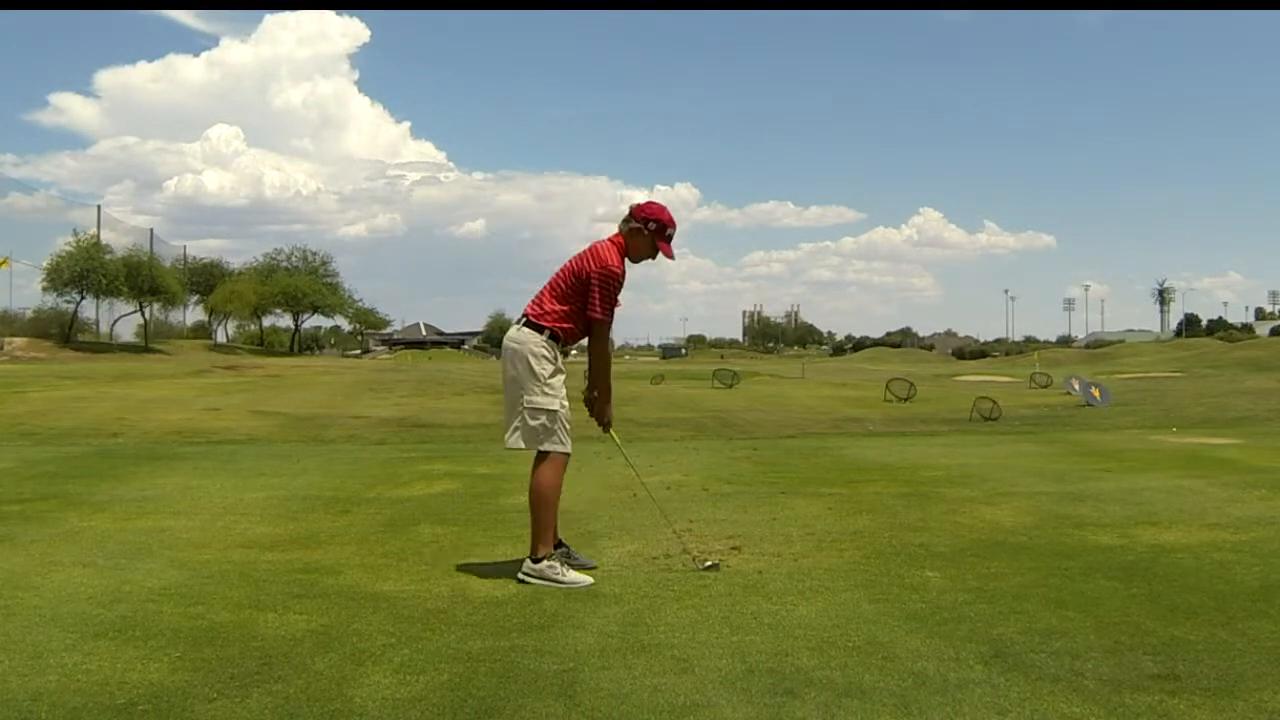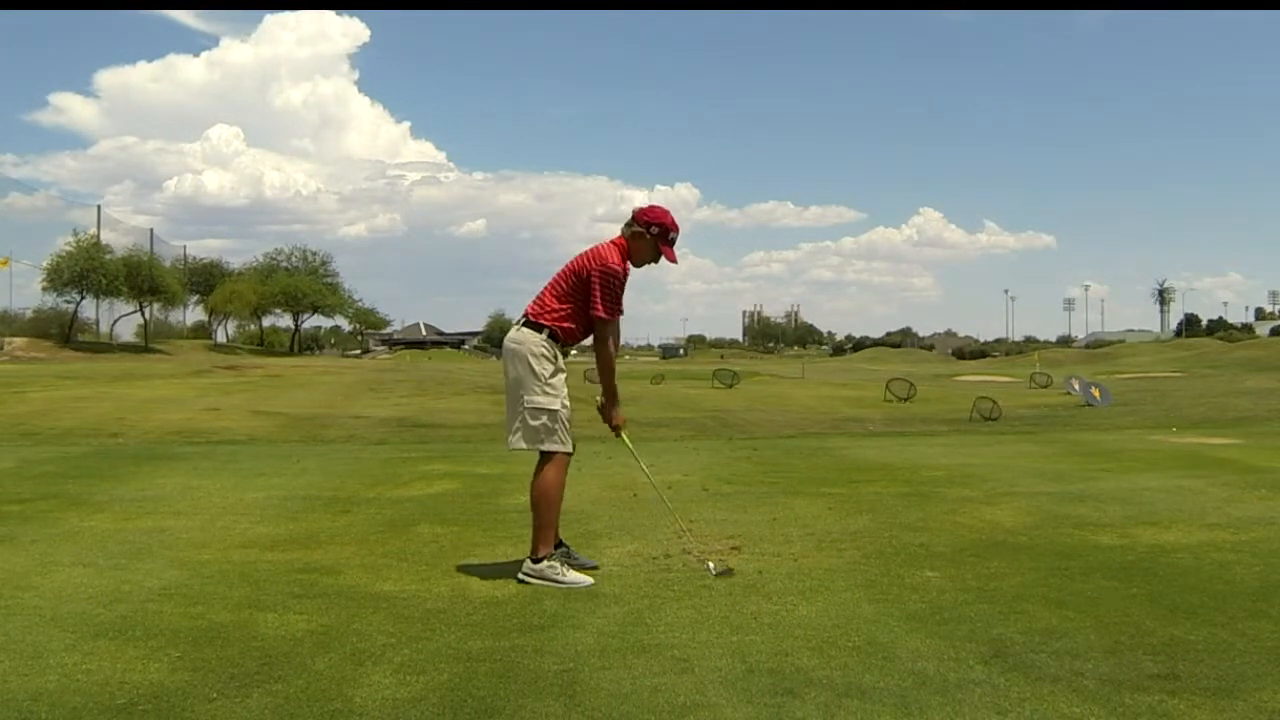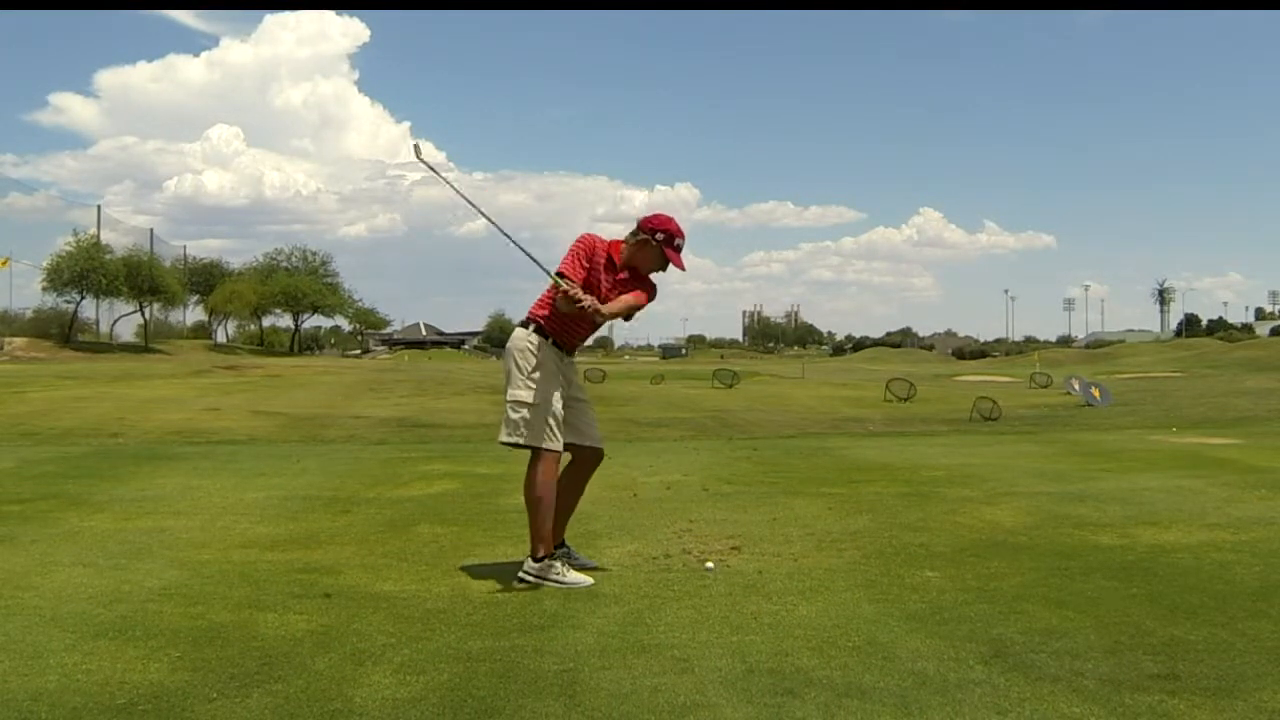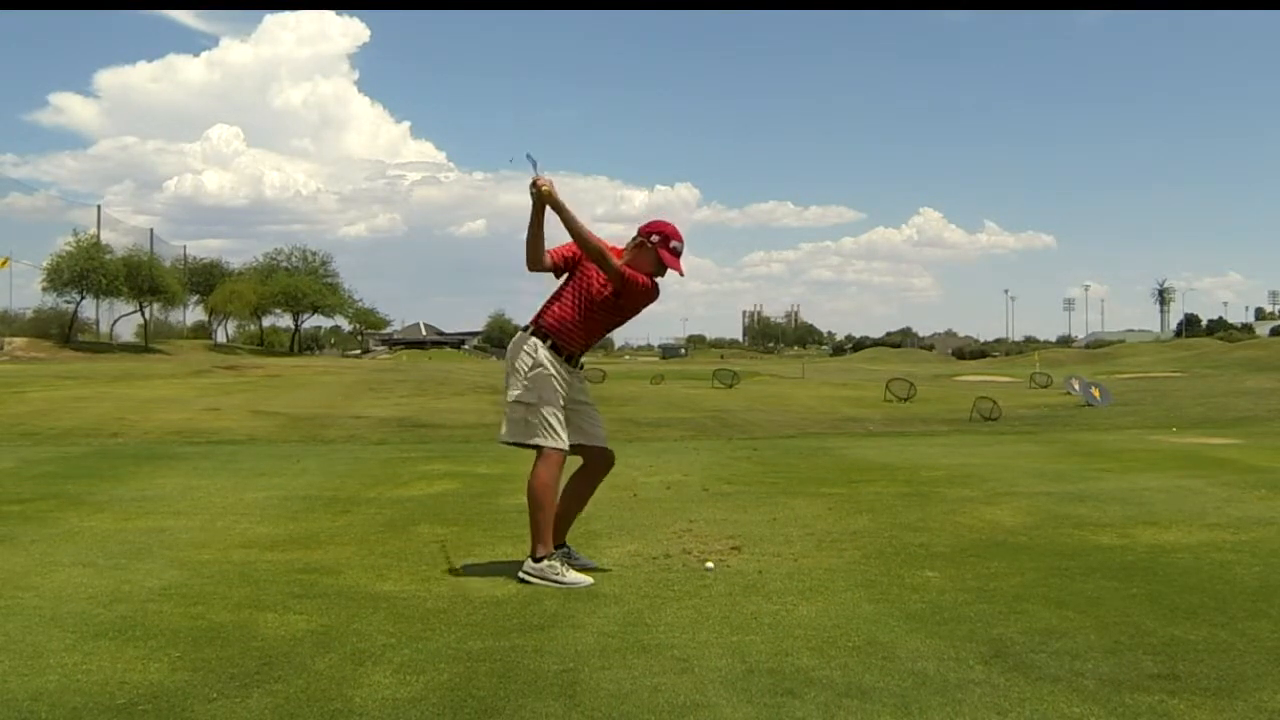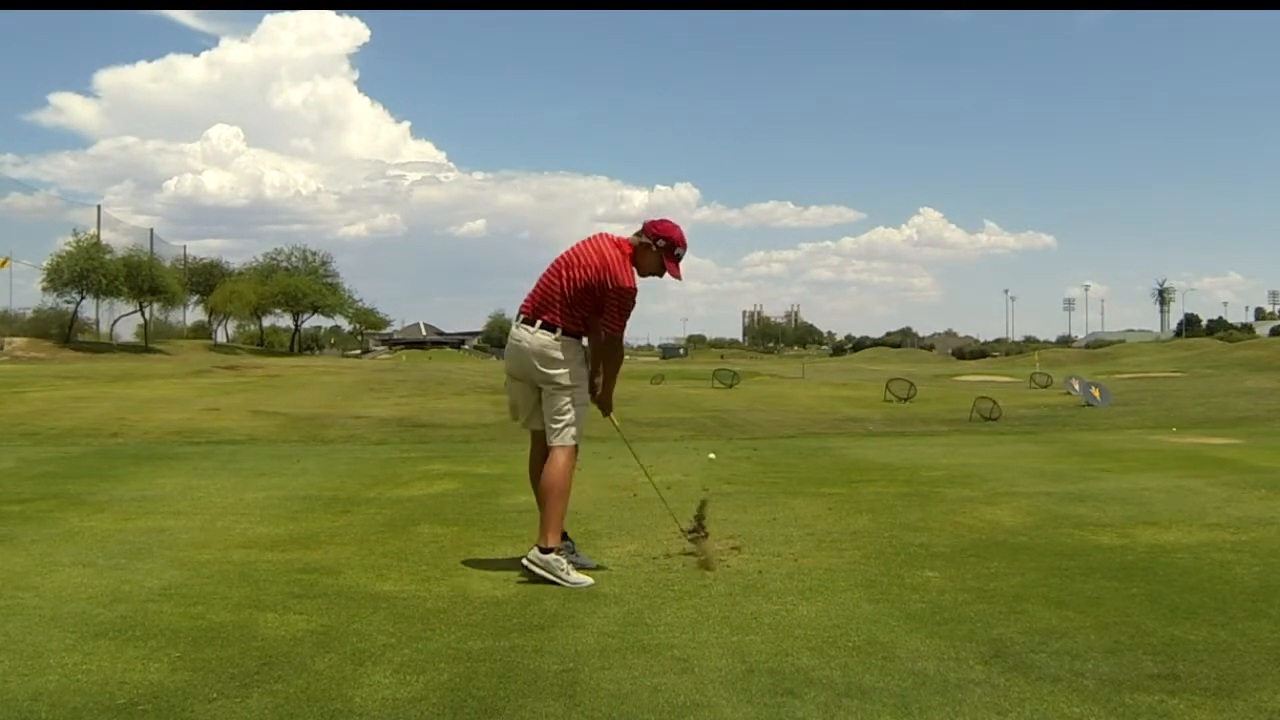
dt=0.3s
person 1, frame 1
left shoulder: (604, 254)
right shoulder: (609, 265)
left elbow: (593, 333)
right elbow: (600, 339)
left wrist: (592, 386)
right wrist: (604, 399)
left hip: (531, 343)
right hip: (536, 347)
left knee: (551, 448)
right knee: (553, 451)
left ankle: (550, 545)
right ankle: (540, 560)
person 1, frame 2
left shoulder: (610, 260)
right shoulder: (610, 264)
left elbow: (609, 336)
right elbow: (604, 340)
left wrist: (607, 394)
right wrist: (612, 402)
left hip: (537, 347)
right hip: (535, 347)
left knee: (558, 449)
right knee: (555, 452)
left ankle: (551, 545)
right ankle: (539, 560)
person 1, frame 3
left shoulder: (645, 288)
right shoulder: (590, 246)
left elbow: (621, 306)
right elbow: (563, 294)
left wrist: (596, 308)
right wrist: (573, 296)
left hip: (564, 358)
right hip: (535, 346)
left knee: (589, 453)
right knee: (548, 452)
left ankle: (554, 545)
right ankle: (539, 559)
person 1, frame 4
left shoulder: (646, 289)
right shoulder: (588, 248)
left elbow: (606, 263)
right elbow: (536, 263)
left wrist: (559, 206)
right wrist: (539, 209)
left hip: (568, 367)
right hip: (536, 350)
left knee: (601, 458)
right knee: (551, 450)
left ankle: (555, 544)
right ankle: (540, 558)
person 1, frame 5
left shoulder: (602, 241)
right shoulder: (624, 281)
right elbow: (612, 344)
left wrist: (598, 376)
right wrist: (606, 390)
left hip: (521, 335)
right hip: (556, 346)
left knee: (542, 438)
right knee: (563, 444)
left ankle: (553, 536)
right ankle: (547, 550)
